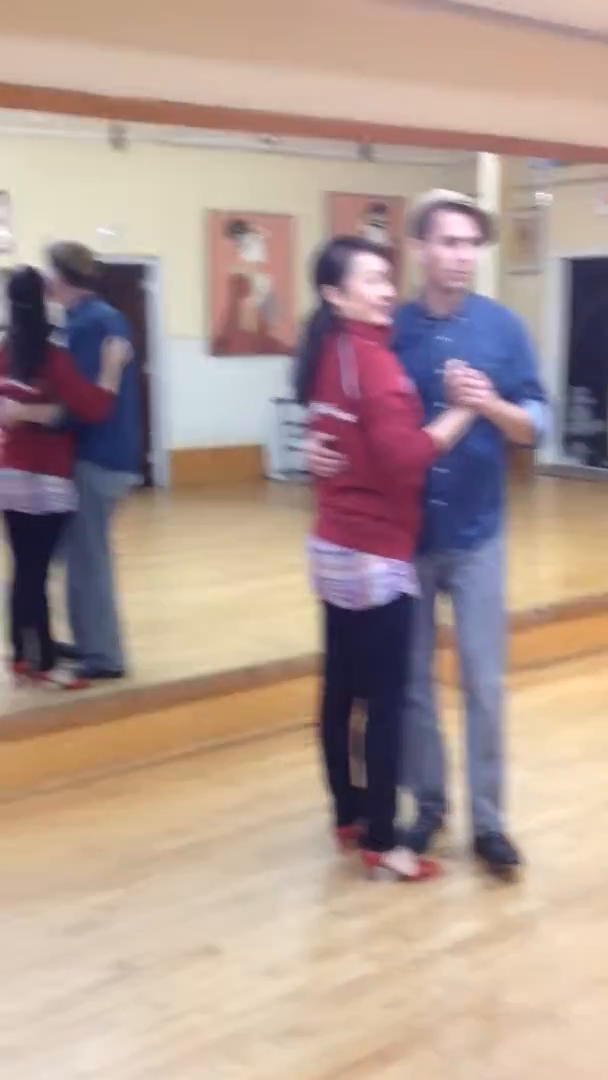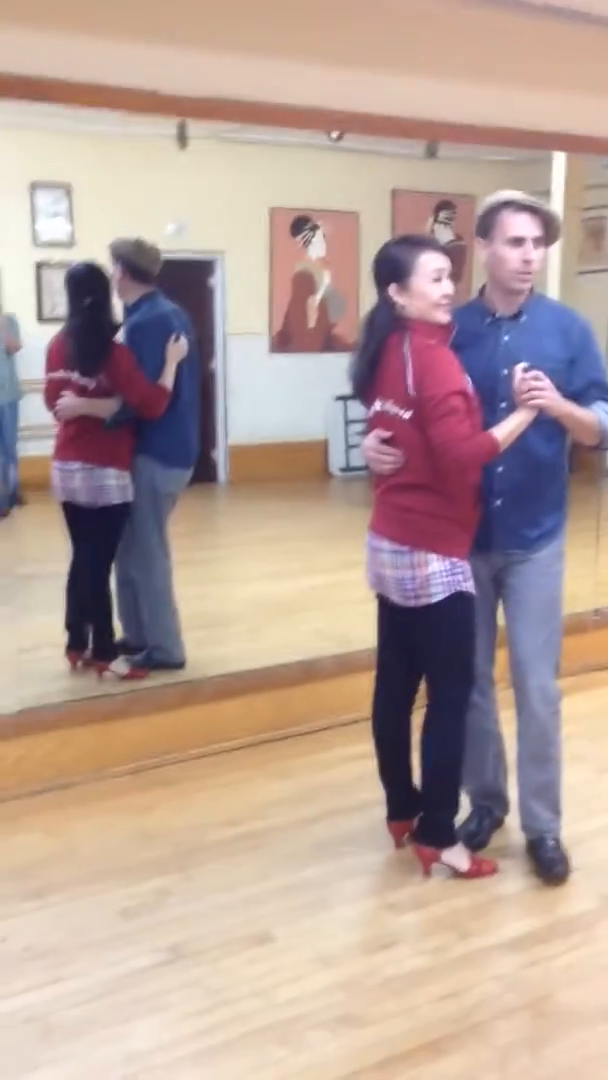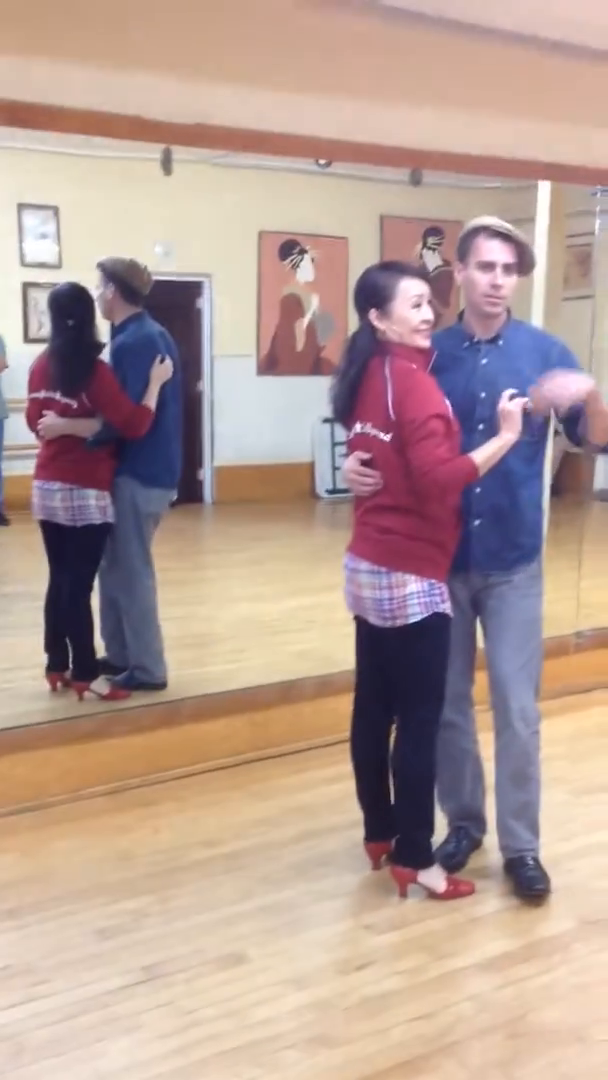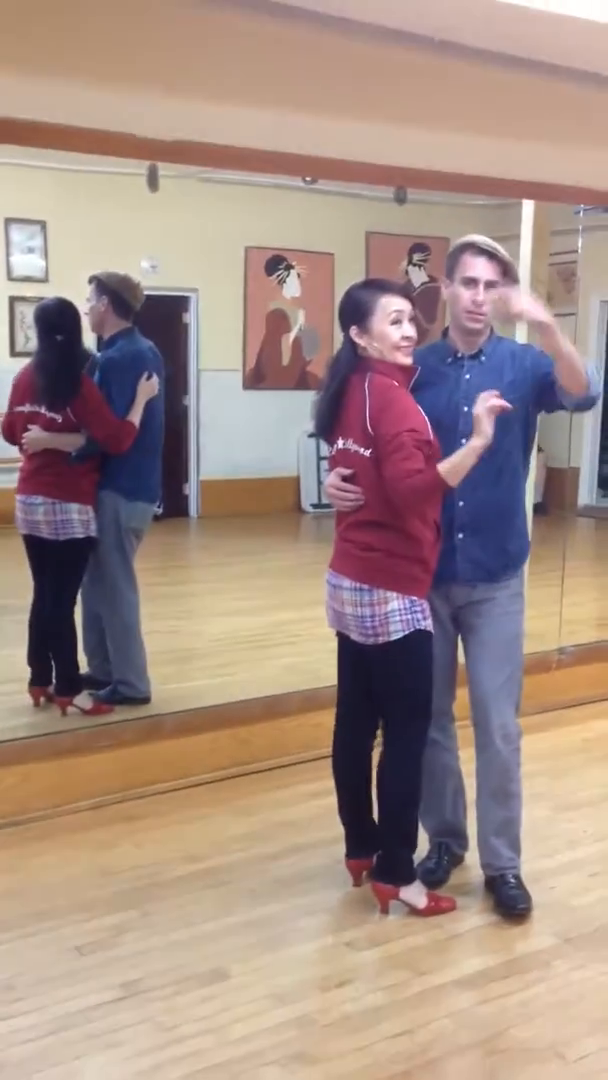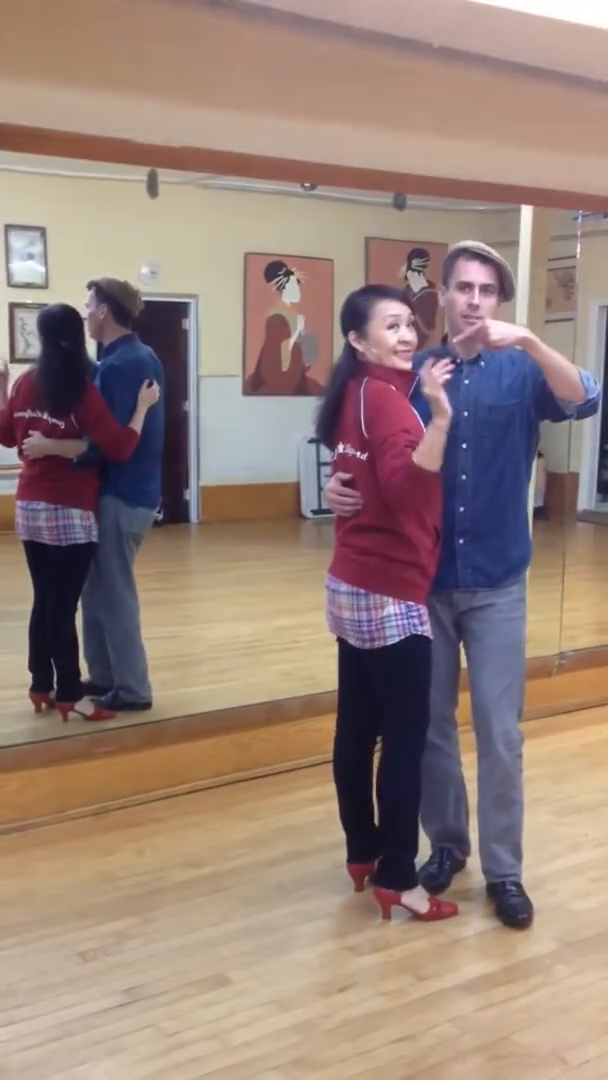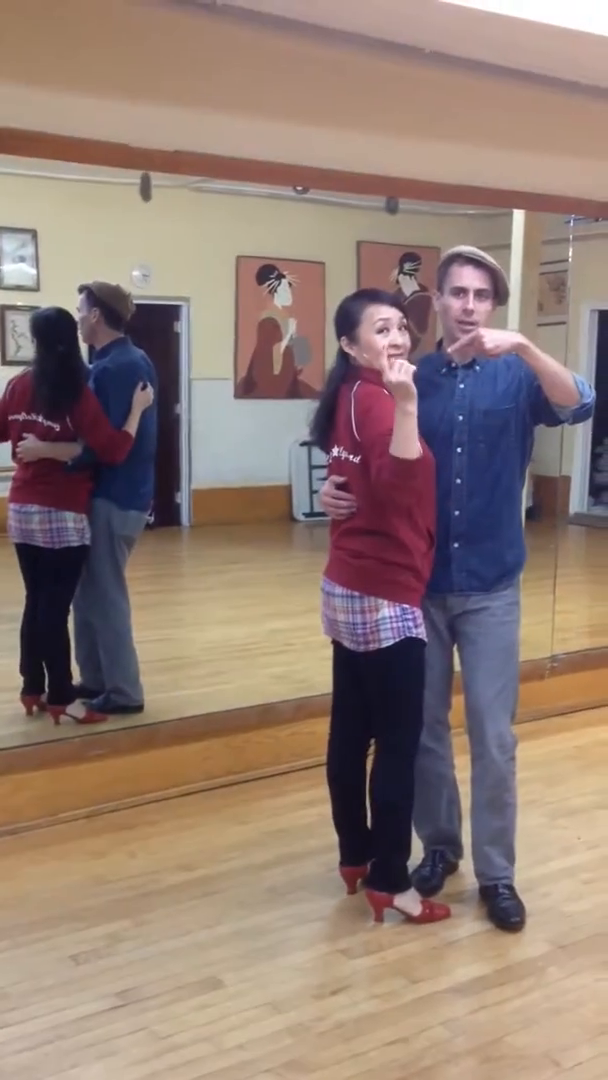
dt=0.3s
person 1, frame 1
left shoulder: (501, 327)
right shoulder: (386, 330)
left elbow: (535, 425)
left wrist: (490, 405)
right wrist: (321, 446)
left hip: (475, 536)
left knee: (483, 681)
right knee: (410, 679)
left ankle: (489, 820)
right ankle: (428, 803)
person 1, frame 2
right shoulder: (447, 330)
right wrist: (378, 442)
left hip: (535, 538)
left knee: (536, 685)
right knee: (468, 680)
left ankle: (542, 824)
right ankle: (485, 801)
person 1, frame 3
left shoulder: (544, 351)
right shoulder: (427, 354)
right wrist: (359, 465)
left hip: (514, 562)
right hip: (440, 560)
left knee: (517, 708)
right knee: (446, 703)
left ankle: (521, 845)
right ankle: (464, 822)
person 1, frame 4
left shoulder: (523, 363)
right shoulder: (412, 369)
left elbow: (582, 394)
left wrist: (543, 324)
right wrist: (341, 482)
left hip: (495, 577)
left knee: (498, 725)
right knee: (428, 718)
left ankle: (502, 862)
right ankle: (444, 839)
person 1, frame 5
left shoulder: (521, 372)
right shoulder: (412, 375)
left elbow: (582, 401)
left wrist: (526, 340)
right wrist: (342, 488)
left hip: (497, 582)
right hip: (423, 580)
left knee: (500, 731)
right knee: (430, 724)
left ankle: (504, 869)
right ankle: (446, 843)
person 1, frame 6
left shoulder: (517, 377)
right shoulder: (409, 380)
left elbow: (577, 405)
left wrist: (521, 345)
right wrist: (338, 491)
left hip: (491, 585)
right hip: (418, 582)
left knee: (493, 735)
right knee: (423, 727)
left ankle: (496, 871)
right ankle: (439, 845)
person 2, frame 1
left shoulder: (325, 354)
right shoulder: (371, 358)
right elbow: (403, 457)
right wrist: (461, 412)
left hip: (334, 546)
right hip: (374, 554)
left knee: (341, 687)
right knee: (386, 697)
left ankle: (349, 816)
right ankle: (381, 839)
person 2, frame 2
left shoulder: (385, 353)
right shoulder: (432, 356)
right elbow: (461, 454)
right wrist: (524, 413)
left hip: (390, 544)
right hip: (432, 553)
left knee: (396, 683)
right knee: (450, 694)
left ankle: (401, 810)
right ankle: (436, 835)
person 2, frame 3
left shoulder: (366, 374)
right shoulder: (411, 380)
right elbow: (438, 477)
right wrist: (506, 436)
left hip: (368, 564)
right hip: (409, 573)
left knee: (374, 705)
right knee: (421, 716)
left ankle: (379, 831)
right ankle: (413, 856)
person 2, frame 4
left shoulder: (350, 391)
right shoulder: (390, 396)
right elbow: (414, 490)
right wrist: (477, 440)
left hip: (351, 580)
right hip: (390, 590)
left knee: (357, 721)
right knee: (407, 732)
left ankle: (361, 848)
right ankle: (394, 873)
person 2, frame 5
left shoulder: (354, 393)
right shoulder: (385, 398)
right elbow: (406, 489)
right wrist: (440, 418)
left hip: (351, 585)
right hip: (389, 593)
left knee: (357, 727)
right knee: (405, 738)
left ankle: (363, 853)
right ankle: (396, 878)
person 2, frame 6
left shoulder: (349, 397)
right shoulder: (376, 400)
right elbow: (400, 488)
right wrist: (408, 406)
left hip: (348, 588)
right hip: (384, 596)
left knee: (352, 730)
right knee: (399, 742)
left ankle: (355, 856)
right ankle: (389, 881)
person 3, frame 1
left shoulder: (85, 326)
right shoulder: (107, 317)
left hip: (97, 456)
right hip: (112, 450)
left knee: (88, 556)
right knee: (85, 551)
left ankle: (105, 654)
right ankle: (89, 640)
person 3, frame 2
left shoulder: (145, 322)
right shoulder: (168, 312)
left wrist: (83, 406)
right wrist: (93, 402)
left hip: (155, 451)
right hip: (170, 445)
left knee: (146, 550)
right knee: (136, 545)
left ankle: (164, 648)
right ankle: (139, 634)
person 3, frame 3
left shoulder: (132, 343)
right shoulder: (153, 334)
left wrist: (64, 426)
right wrist: (73, 421)
left hip: (139, 472)
right hip: (151, 467)
left knee: (130, 571)
right knee: (117, 565)
left ankle: (147, 668)
right ankle: (120, 655)
person 3, frame 4
left shoulder: (121, 357)
right shoulder: (138, 350)
left wrist: (49, 440)
left hip: (122, 487)
right hip: (128, 482)
left knee: (113, 586)
right knee: (100, 581)
left ankle: (130, 683)
right ankle: (103, 670)
person 3, frame 5
left shoulder: (122, 365)
right shoulder: (136, 357)
left wrist: (51, 447)
left hip: (122, 493)
right hip: (125, 488)
left knee: (113, 592)
right knee: (99, 588)
left ankle: (132, 689)
right ankle: (104, 677)
person 3, frame 6
left shoulder: (116, 367)
right shoulder: (126, 361)
left wrist: (44, 449)
left hip: (114, 496)
right hip: (113, 491)
left knee: (105, 595)
right knee: (90, 591)
left ankle: (124, 692)
right ankle: (96, 680)
person 4, frame 1
right shoulder: (51, 357)
right elbow: (93, 409)
right wrist: (112, 368)
right hip: (45, 479)
right knee: (36, 571)
right ankle: (43, 662)
person 4, frame 2
left shoulder: (58, 346)
right shoulder: (111, 352)
right elbow: (152, 405)
right wrist: (172, 361)
left hip: (66, 468)
right hip: (105, 473)
left knee: (82, 560)
right knee: (99, 565)
left ankle: (76, 644)
right ankle: (103, 653)
person 4, frame 3
left shoulder: (41, 365)
right shoulder: (94, 371)
right elbow: (134, 425)
right wrist: (156, 383)
left hip: (46, 487)
right hip: (86, 493)
left knee: (60, 580)
right knee: (79, 585)
left ankle: (56, 665)
right ankle: (84, 673)
person 4, frame 4
right shoulder: (79, 384)
right elbow: (118, 440)
right wrist: (142, 399)
right hip: (69, 506)
left knee: (44, 594)
right knee: (62, 599)
left ankle: (40, 679)
right ankle: (67, 688)
person 4, frame 5
right shoulder: (82, 391)
right elbow: (120, 448)
right wrist: (143, 406)
right hip: (70, 512)
left knee: (44, 600)
right knee: (63, 605)
left ankle: (41, 686)
right ankle: (69, 694)
person 4, frame 6
right shoulder: (77, 394)
right elbow: (114, 451)
right wrist: (138, 409)
right hip: (63, 515)
left knee: (35, 603)
right knee: (56, 608)
right ankle: (60, 697)
